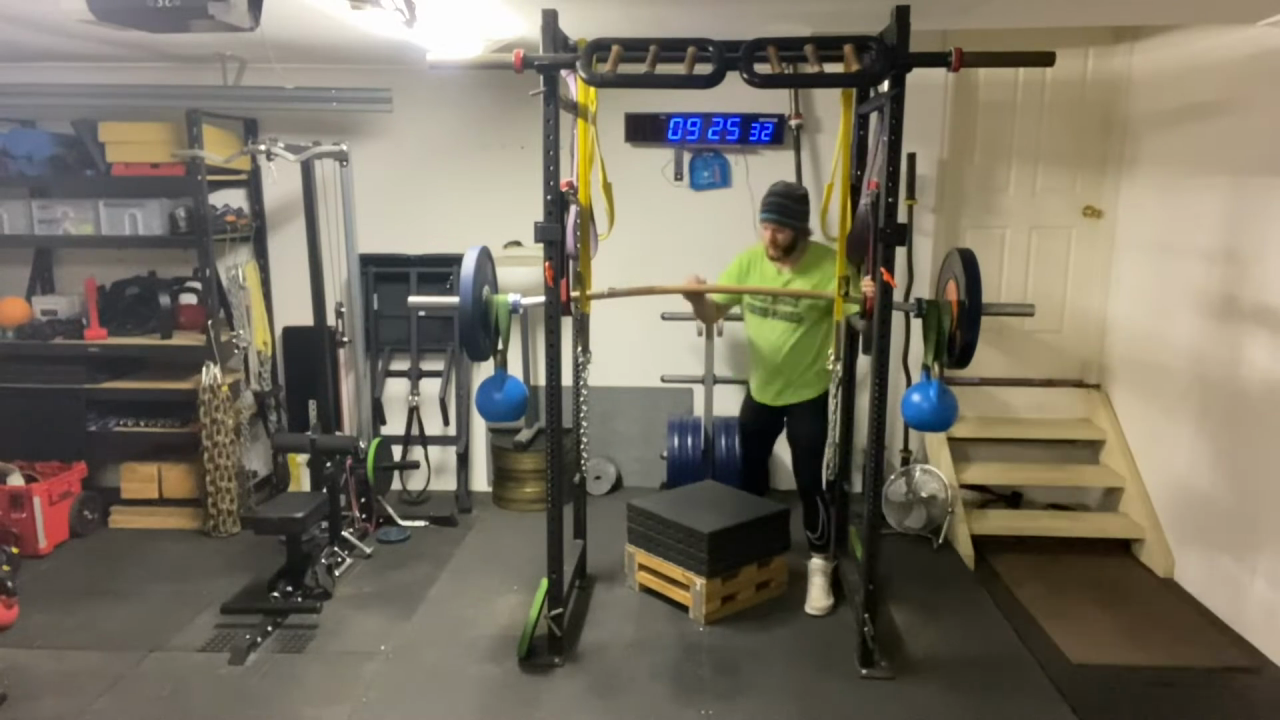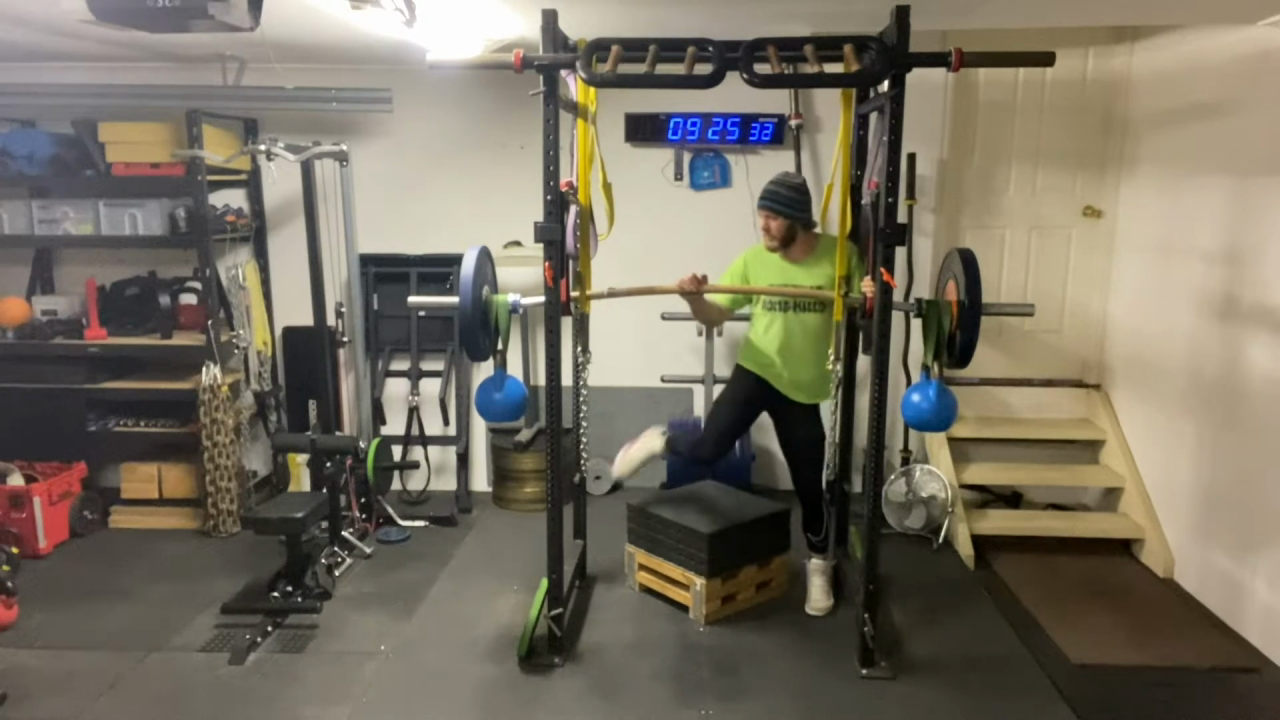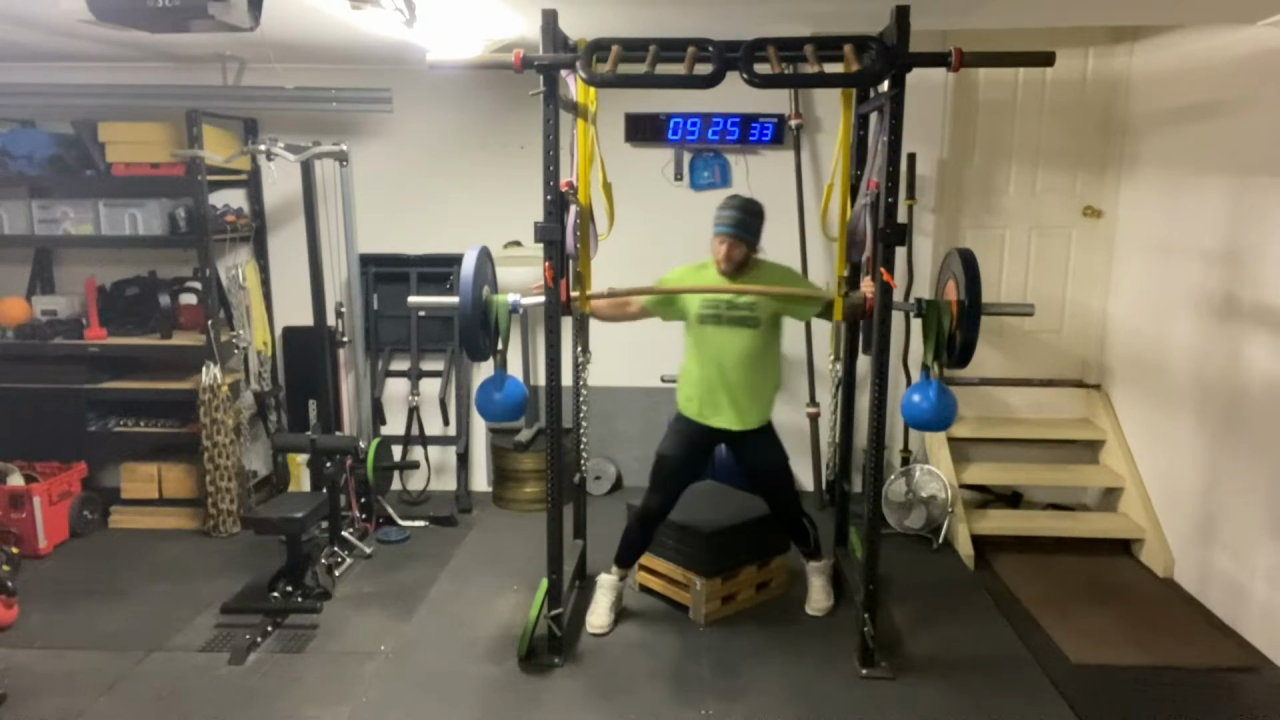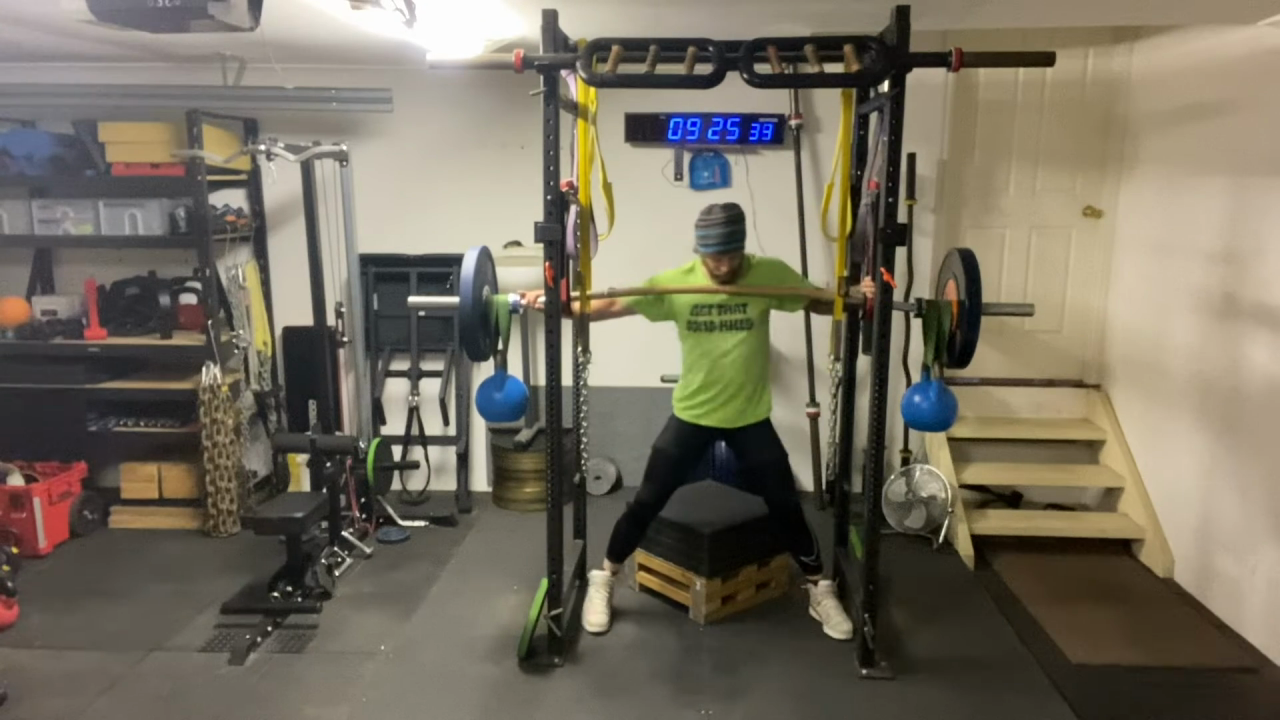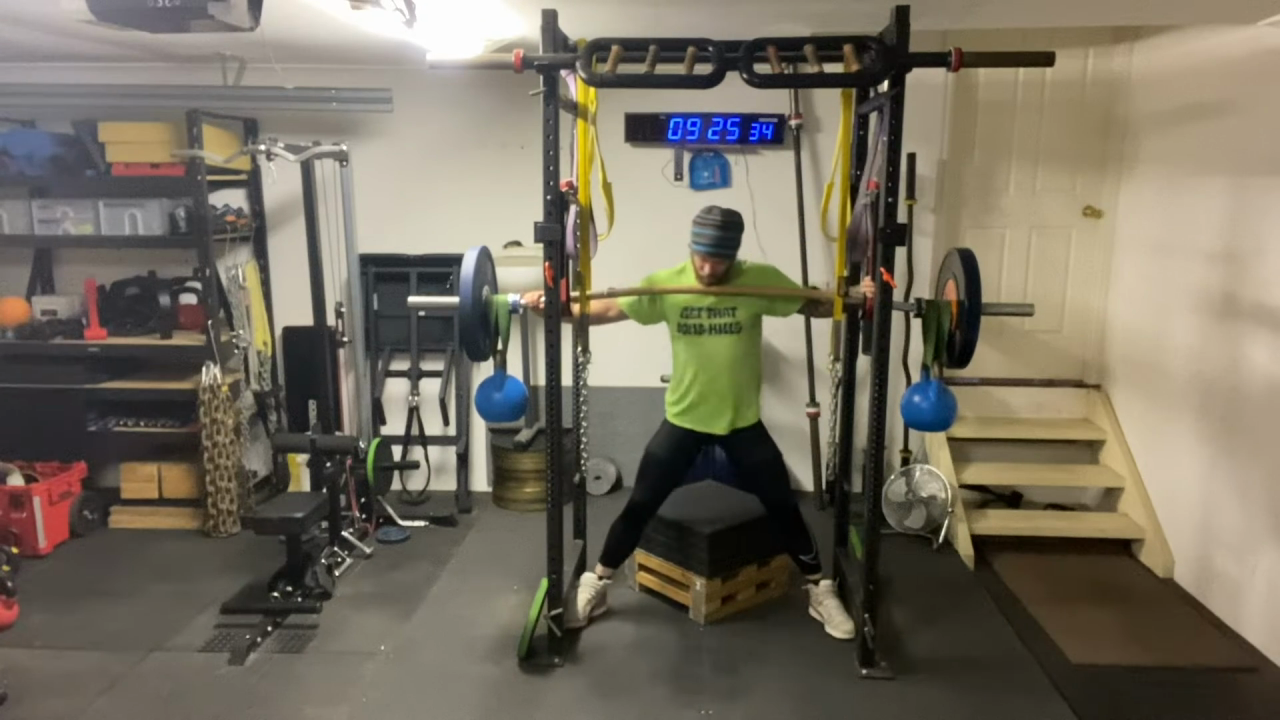
dt=0.5s
person 1, frame 1
left shoulder: (830, 264)
right shoulder: (748, 261)
right elbow: (713, 312)
left wrist: (871, 298)
right wrist: (696, 298)
left hip: (808, 390)
right hip: (761, 385)
left knee: (809, 482)
right knee: (752, 469)
left ankle: (820, 566)
person 1, frame 2
left shoulder: (840, 255)
right shoulder: (753, 261)
right elbow: (714, 317)
left wrist: (873, 297)
right wrist: (693, 297)
left hip: (803, 389)
right hip: (756, 373)
left knee: (809, 486)
right knee: (707, 451)
left ankle: (819, 566)
right ankle: (661, 442)
person 1, frame 3
left shoulder: (778, 280)
right shoulder: (683, 280)
left elbow: (830, 309)
right elbow: (627, 308)
left wrist: (862, 300)
left hip: (752, 420)
right hip: (695, 416)
left knee: (784, 506)
right knee: (654, 505)
left ankle: (817, 567)
right ankle: (612, 583)
person 1, frame 4
left shoulder: (770, 275)
right shoulder: (674, 283)
left elbow: (820, 301)
right elbow: (613, 305)
left wrist: (856, 296)
left hip: (750, 417)
right hip: (691, 414)
left knee: (786, 507)
right knee: (646, 502)
left ankle: (820, 591)
right ankle: (605, 580)
person 1, frame 5
left shoulder: (761, 280)
right shoulder: (666, 284)
left elbow: (814, 304)
right elbow: (607, 310)
left hip: (742, 421)
right hip: (683, 419)
left knee: (783, 507)
right knee: (639, 506)
left ankle: (820, 591)
right ankle: (595, 585)
